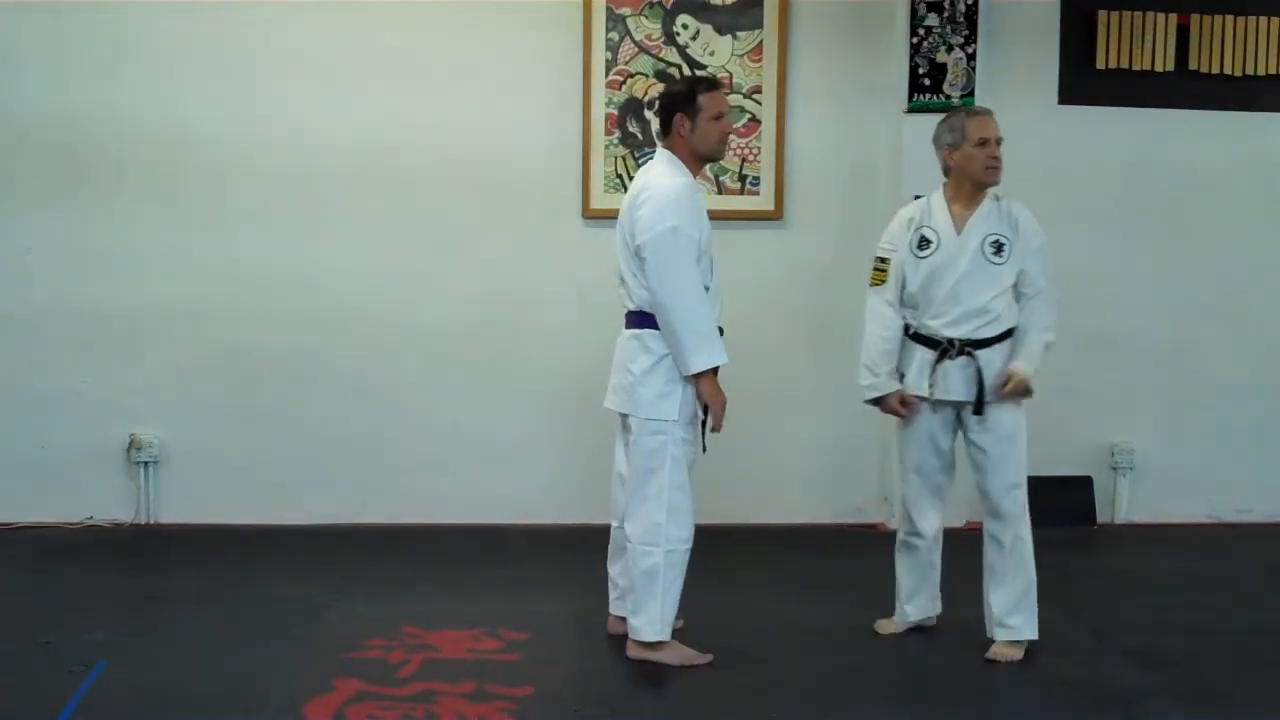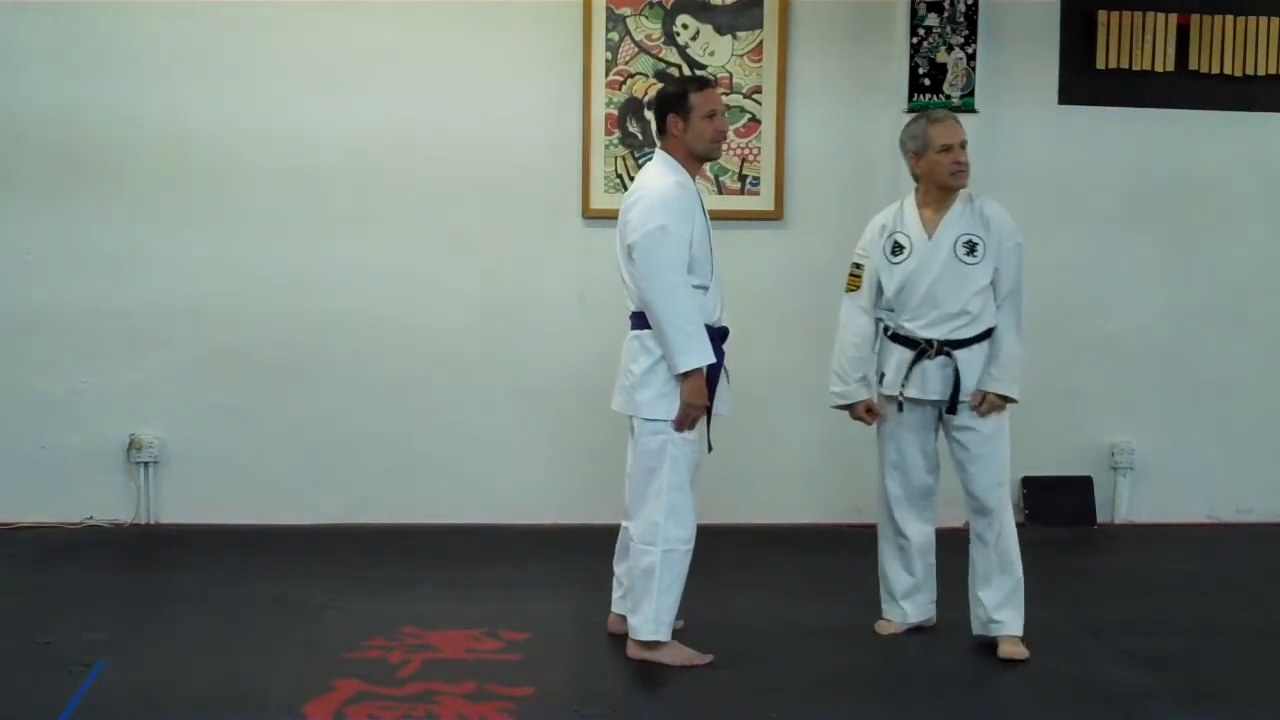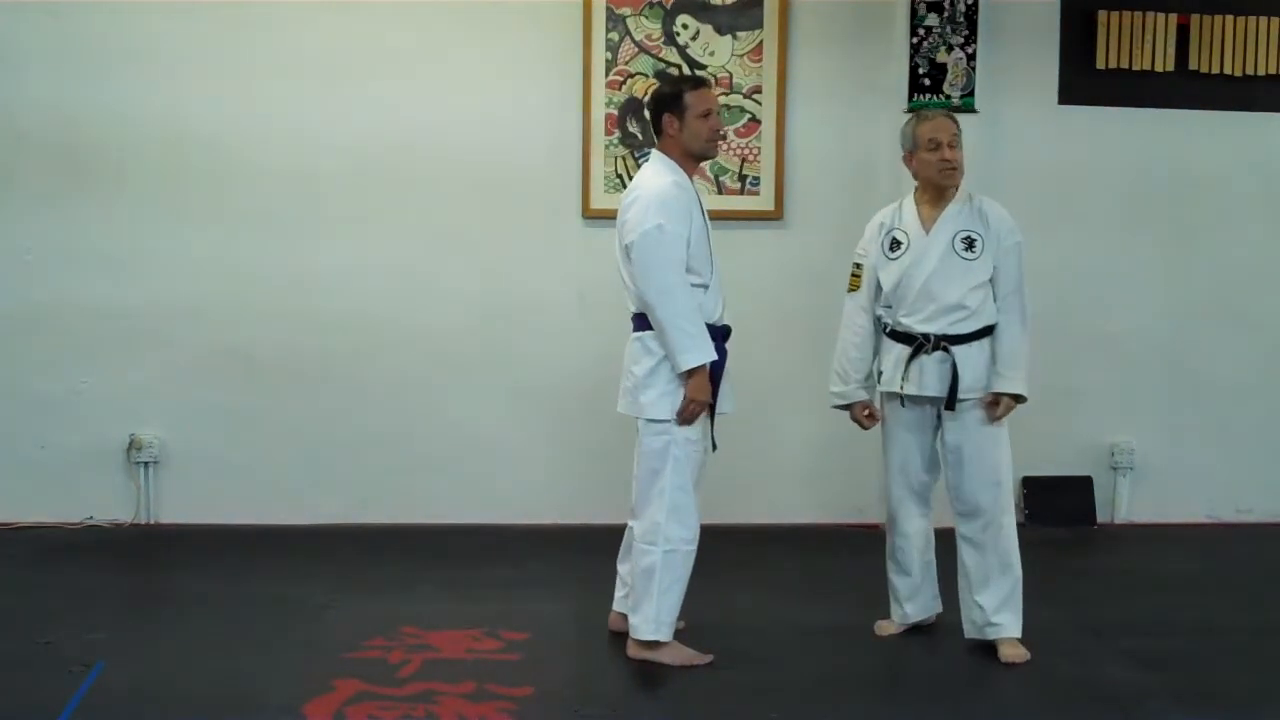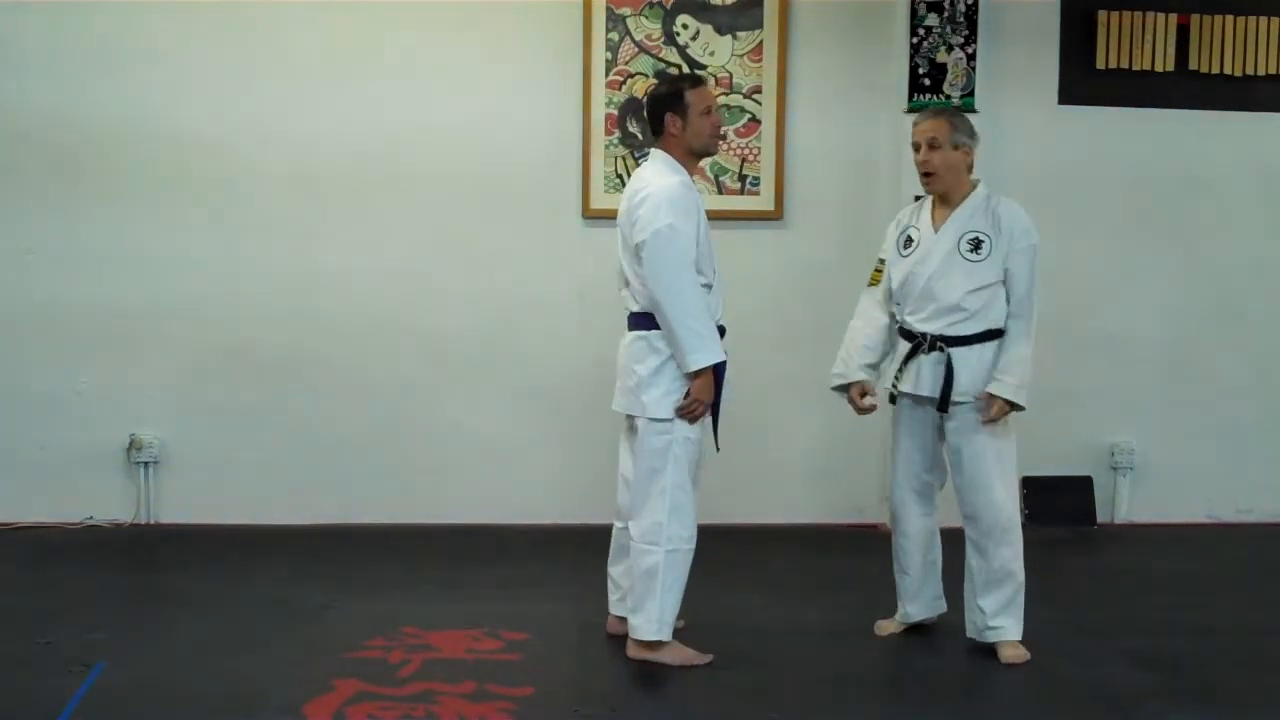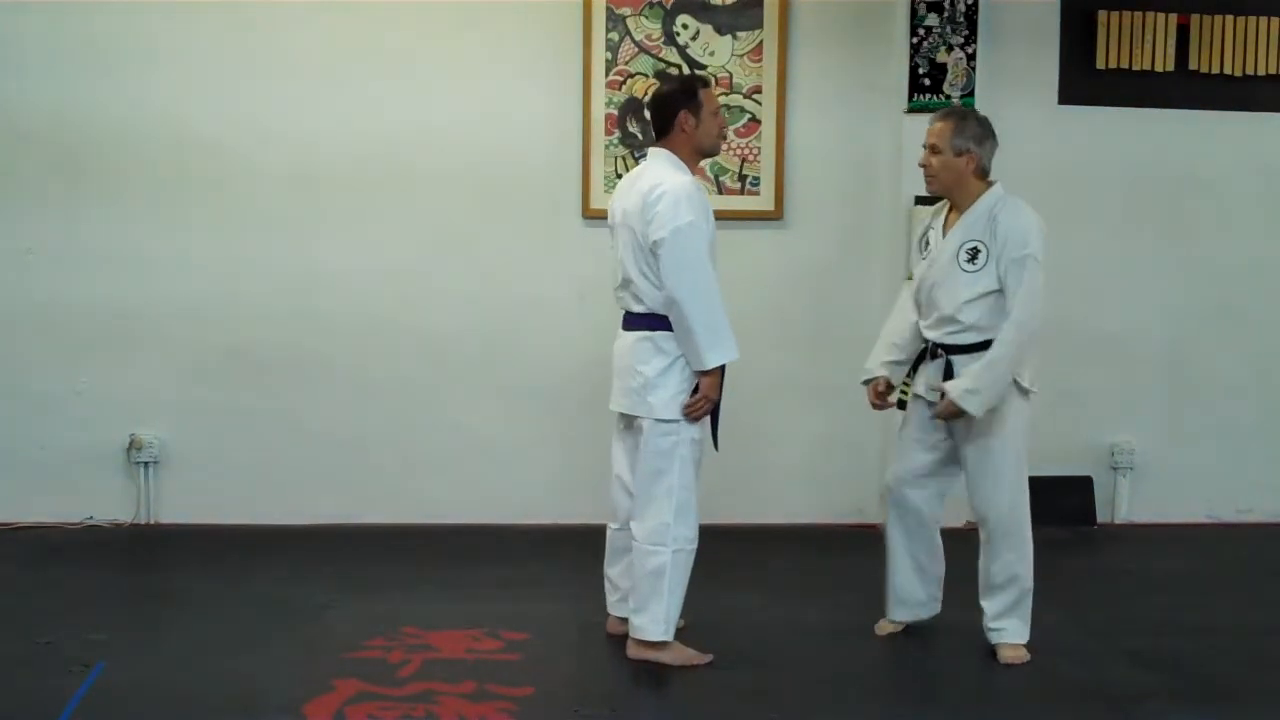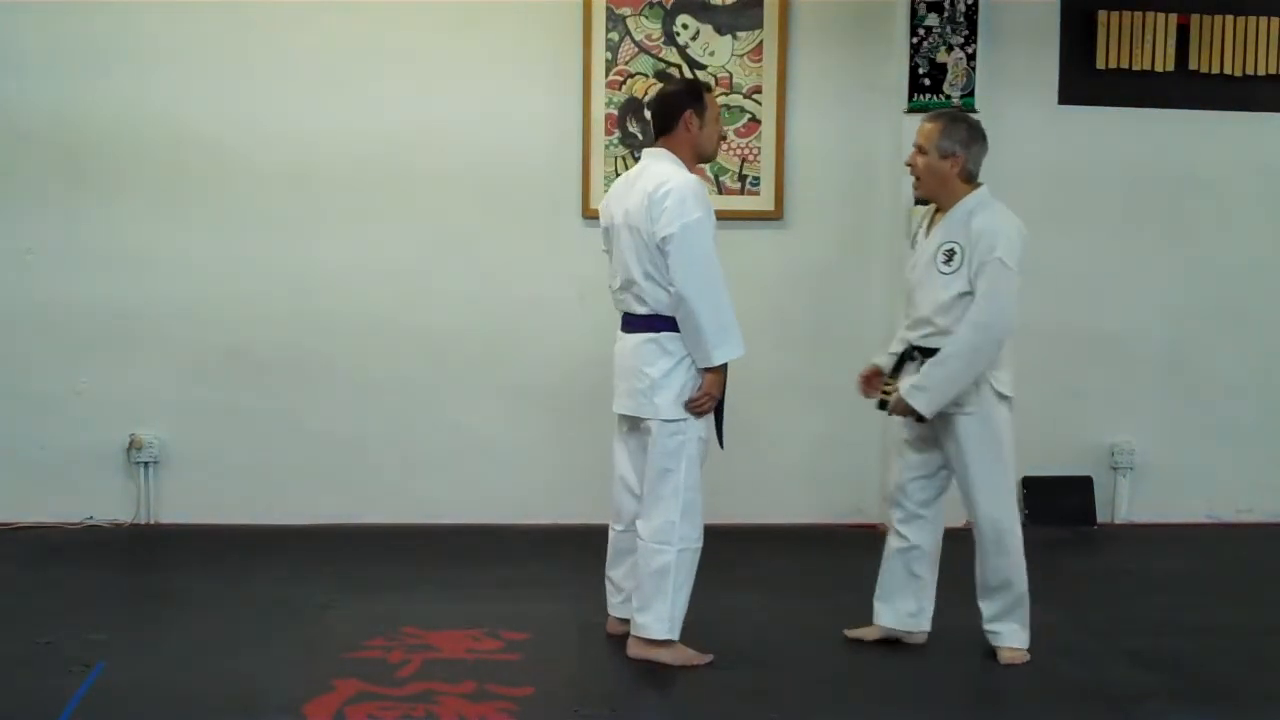
dt=0.3s
person 1, frame 1
left shoulder: (660, 182)
right shoulder: (672, 192)
right elbow: (678, 294)
right wrist: (706, 374)
left hip: (651, 356)
right hip: (665, 362)
left knee: (638, 496)
right knee: (662, 505)
left ankle: (627, 609)
right ankle: (649, 634)
person 1, frame 2
left shoulder: (673, 186)
right shoulder: (663, 193)
right elbow: (666, 294)
left wrist: (693, 368)
right wrist: (692, 374)
left hip: (672, 361)
right hip: (670, 365)
left knee: (650, 497)
right knee: (666, 505)
left ankle: (629, 608)
right ankle: (649, 634)
person 1, frame 3
left shoulder: (672, 187)
right shoulder: (659, 193)
right elbow: (665, 293)
right wrist: (696, 369)
left hip: (676, 360)
right hip: (672, 364)
left knee: (657, 497)
right knee: (670, 504)
left ankle: (630, 606)
right ankle: (649, 634)
person 1, frame 4
left shoulder: (656, 182)
right shoulder: (669, 191)
right elbow: (675, 291)
right wrist: (703, 369)
left hip: (652, 353)
right hip: (668, 358)
left knee: (641, 494)
right knee: (666, 504)
left ankle: (627, 609)
right ankle: (649, 634)
person 1, frame 5
left shoulder: (636, 182)
right shoulder: (679, 191)
right elbow: (690, 289)
right wrist: (711, 368)
left hip: (640, 348)
right hip: (669, 357)
left knee: (635, 493)
right knee: (667, 504)
left ankle: (625, 609)
right ankle: (650, 634)
person 1, frame 6
left shoulder: (623, 187)
right shoulder: (682, 189)
right elbow: (697, 286)
right wrist: (714, 365)
left hip: (636, 348)
right hip: (672, 358)
left knee: (636, 495)
right knee: (672, 504)
left ankle: (625, 609)
right ankle: (652, 633)
person 2, frame 1
left shoulder: (1018, 222)
right shoulder: (910, 221)
left elbow: (1037, 299)
right elbow: (884, 307)
left wrist: (1025, 363)
right wrist: (882, 381)
left hip: (992, 376)
right hip: (925, 374)
left knee: (1004, 501)
right knee: (920, 496)
left ankle: (1011, 625)
right ankle: (915, 604)
person 2, frame 2
left shoulder: (993, 221)
right shoulder: (884, 227)
left elbow: (1008, 310)
right elbow: (859, 314)
left wrist: (1001, 382)
right wrist: (852, 387)
left hip: (972, 374)
right hip: (904, 375)
left knee: (989, 498)
right knee: (904, 496)
left ankle: (1003, 622)
right ankle: (909, 606)
person 2, frame 3
left shoulder: (992, 220)
right shoulder: (884, 225)
left elbow: (1011, 309)
right elbow: (860, 314)
left wrist: (1010, 382)
right wrist: (852, 388)
left hip: (971, 375)
right hip: (904, 374)
left knee: (984, 500)
right knee: (906, 497)
left ankle: (999, 624)
right ankle: (913, 605)
person 2, frame 4
left shoulder: (1006, 218)
right shoulder: (906, 222)
left elbow: (1025, 311)
right elbow: (877, 304)
left wrist: (1010, 386)
right wrist: (856, 370)
left hip: (976, 377)
right hip: (914, 374)
left knee: (988, 505)
right knee: (910, 496)
left ankle: (1000, 625)
right ankle: (917, 604)
person 2, frame 5
left shoulder: (1015, 222)
right shoulder: (935, 221)
left elbow: (1021, 320)
right elbow: (912, 303)
left wrist: (969, 392)
right wrist: (884, 367)
left hip: (987, 383)
right hip: (930, 378)
left knee: (1000, 510)
right knee: (906, 490)
left ankle: (1007, 627)
right ankle: (912, 603)
person 2, frame 6
left shoulder: (993, 227)
right shoulder: (931, 221)
left elbow: (987, 326)
left wrist: (921, 391)
right wrist: (892, 363)
left hip: (970, 389)
right hip: (927, 384)
left knee: (991, 513)
right knee: (911, 503)
left ankle: (1008, 630)
right ankle: (901, 617)
